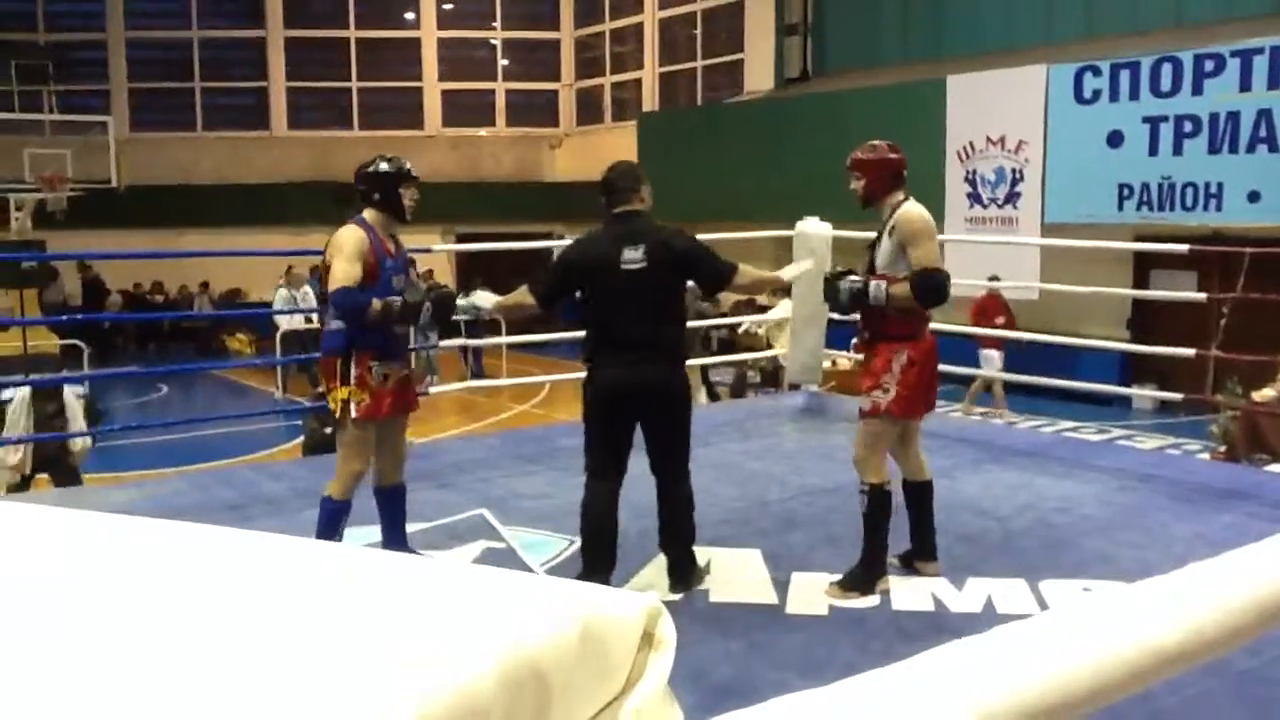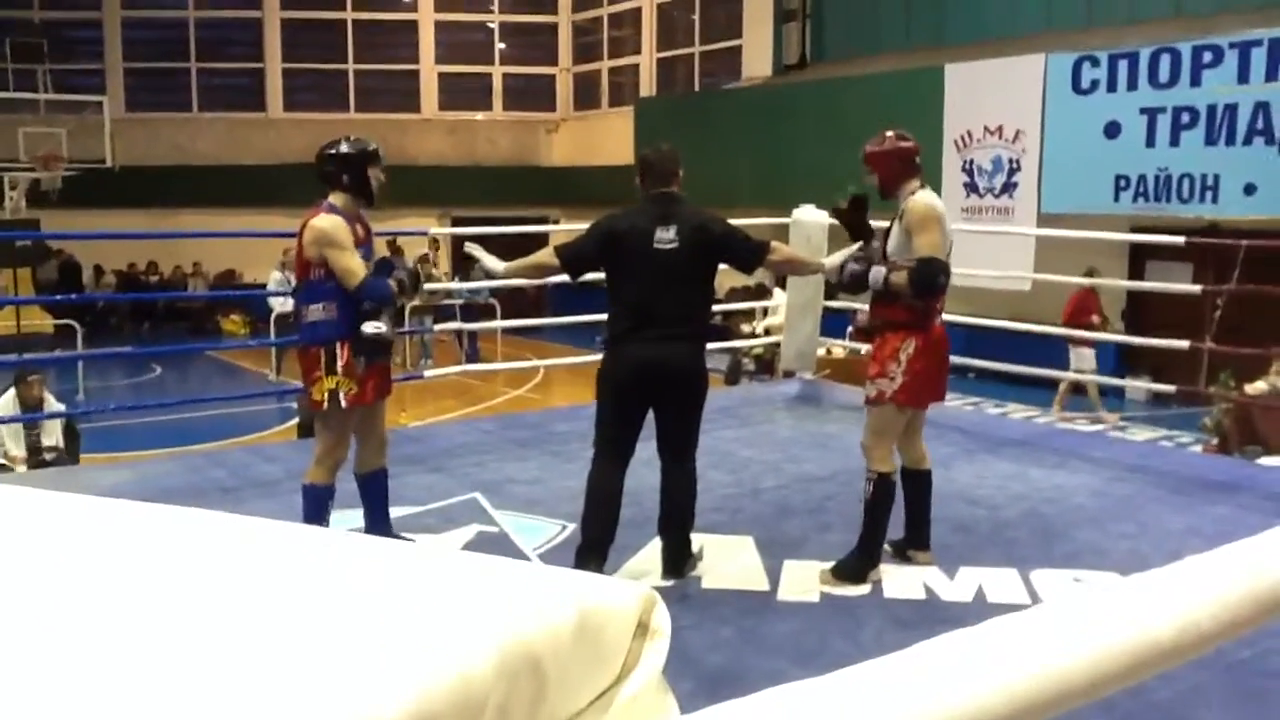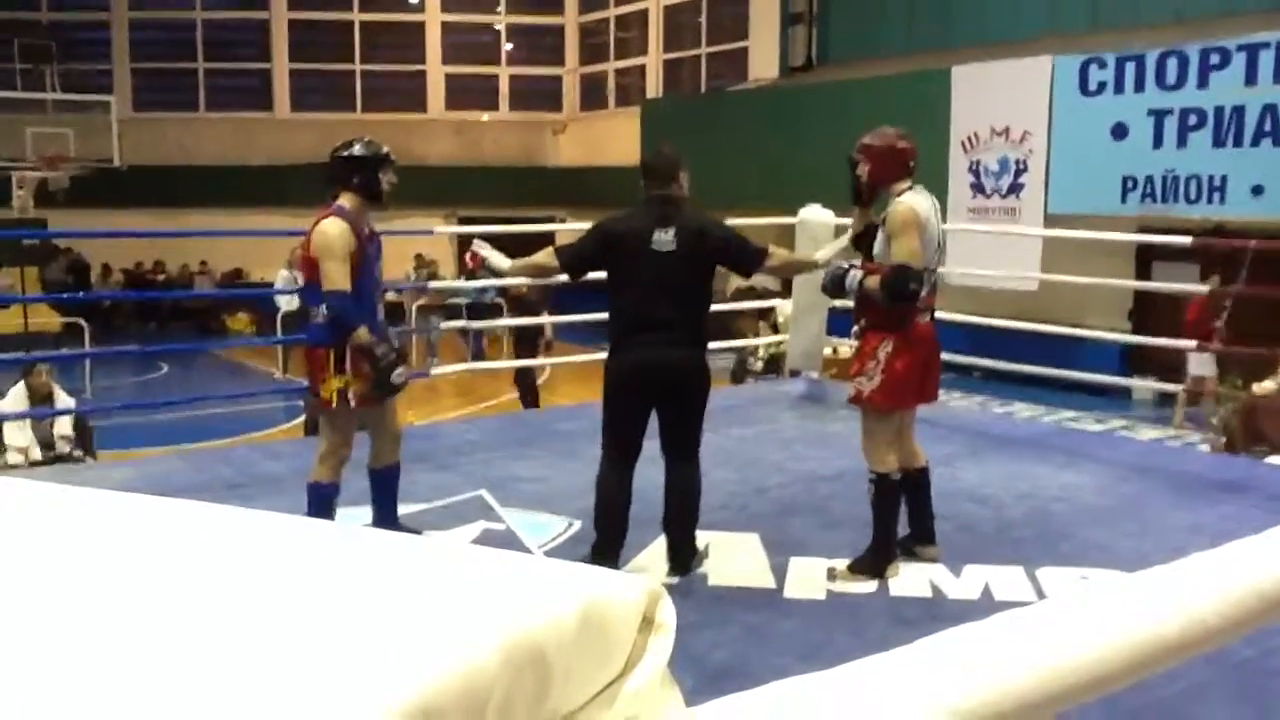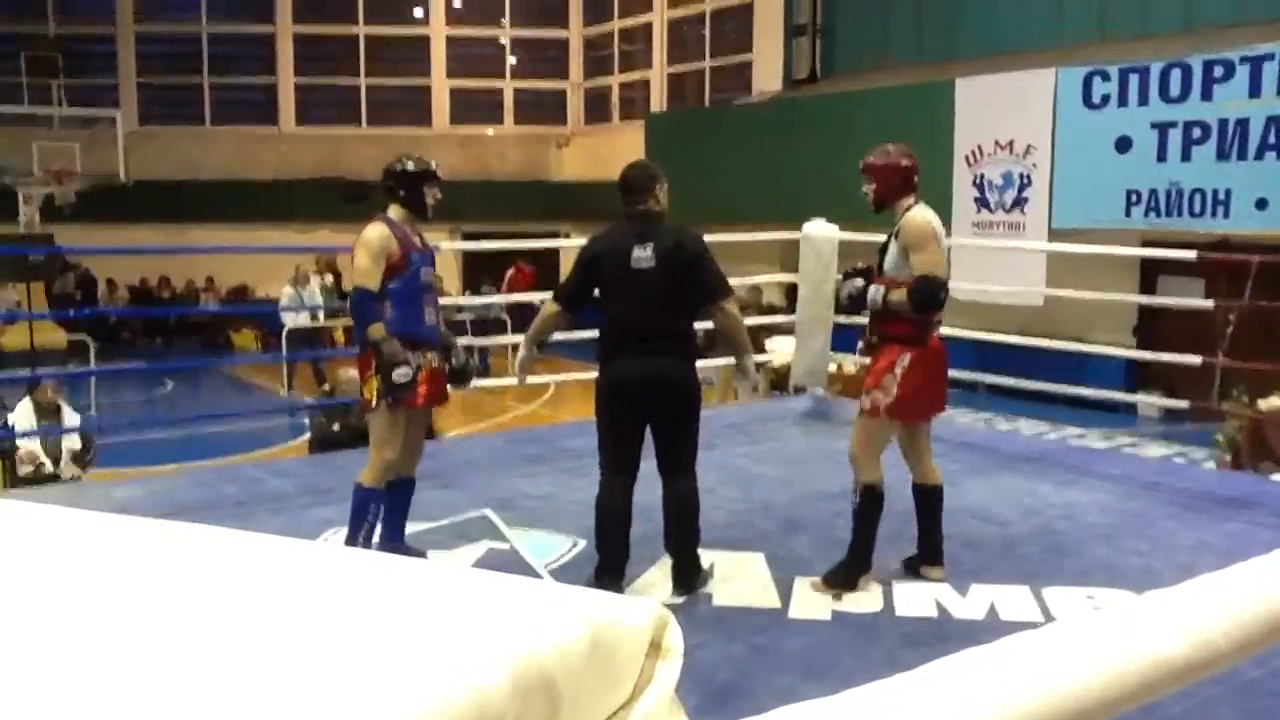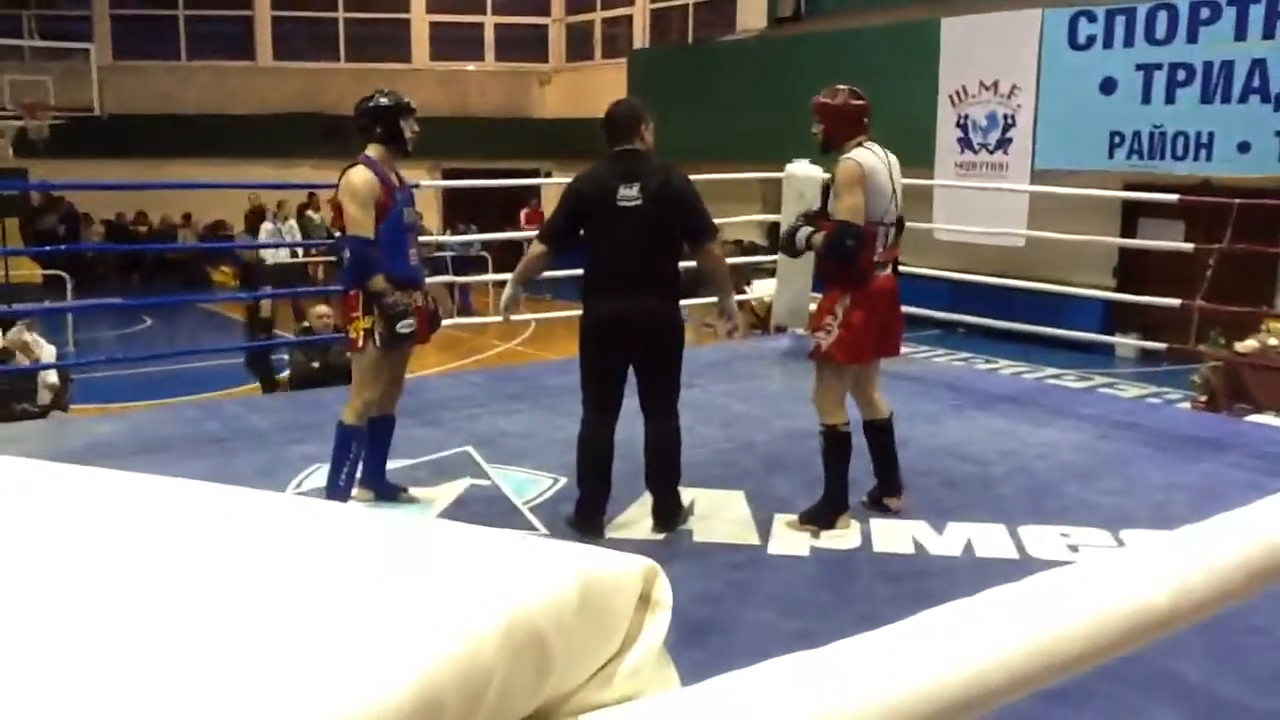
dt=1s
person 1, frame 1
left shoulder: (910, 217)
right shoulder: (895, 218)
left elbow: (933, 289)
left wrist: (868, 293)
right wrist: (856, 287)
left hip: (901, 351)
right hip: (897, 348)
left knee: (868, 456)
right knee: (906, 450)
left ankle: (871, 569)
right ankle: (923, 553)
person 1, frame 2
left shoulder: (920, 206)
right shoulder: (912, 208)
left elbow: (931, 279)
left wrist: (871, 275)
right wrist: (861, 236)
left hip: (908, 341)
right hip: (909, 338)
left knee: (877, 445)
right knee: (909, 441)
left ankle: (865, 558)
right ankle: (916, 541)
person 1, frame 3
left shoulder: (904, 210)
right shoulder: (919, 201)
left elbow: (901, 285)
right elbow: (865, 241)
left wrist: (849, 281)
right wrist: (860, 198)
left hip: (893, 338)
right hip: (912, 334)
left knee: (877, 446)
right knee: (902, 438)
left ankle: (881, 554)
right ankle: (922, 536)
person 1, frame 4
left shoulder: (916, 223)
right shoulder: (913, 221)
left elbow: (930, 296)
left wrist: (872, 296)
right wrist: (871, 283)
left hip: (906, 353)
right hip: (908, 349)
left knee: (863, 453)
right knee: (917, 452)
left ankle: (857, 565)
right ankle: (930, 557)
person 1, frame 5
left shoulder: (851, 165)
right shoulder: (886, 158)
left elbow: (844, 243)
left wrist: (803, 237)
right wrist: (825, 224)
left hip: (853, 292)
right hip: (880, 286)
left knee: (828, 397)
right knee: (866, 390)
left ankle: (834, 506)
right ankle: (889, 489)
person 2, frame 1
left shoulder: (584, 250)
right shoulder: (674, 242)
left elbow: (532, 299)
right elbow: (736, 279)
left wrist: (490, 304)
right wrist: (781, 278)
left hip: (607, 379)
right hip: (664, 378)
left knee: (602, 479)
right knee: (672, 476)
left ankle: (595, 578)
right ankle: (683, 570)
person 2, frame 2
left shoulder: (617, 225)
right shoulder: (706, 226)
left elbow: (555, 259)
right elbow: (772, 256)
left wrist: (503, 268)
right wrist: (823, 265)
left hip: (627, 359)
right hip: (685, 360)
left knee: (609, 458)
right knee: (679, 459)
left ankle: (590, 559)
right ankle: (677, 557)
person 2, frame 3
left shoulder: (617, 228)
right shoulder: (704, 229)
left elbow: (557, 260)
right elbow: (768, 261)
left wrist: (509, 266)
right wrist: (816, 261)
left hip: (629, 360)
right hip: (685, 361)
left knee: (618, 460)
right knee: (682, 459)
left ankle: (605, 557)
right ankle: (682, 554)
person 2, frame 4
left shoulder: (602, 245)
right shoulder: (684, 241)
left elbow: (559, 306)
right elbow: (722, 307)
left wrist: (528, 346)
right wrist: (745, 355)
left hip: (619, 374)
right hip: (674, 373)
left knee: (616, 477)
right knee: (679, 475)
left ankle: (609, 575)
right ankle: (686, 572)
person 2, frame 5
left shoulder: (587, 183)
right shoulder: (670, 180)
left elbow: (544, 246)
right elbow: (706, 248)
left wrist: (514, 285)
right wrist: (726, 296)
left hip: (603, 313)
right hip: (658, 312)
left knee: (598, 416)
right knee: (661, 414)
left ankle: (589, 513)
right ankle: (666, 510)
person 3, frame 1
left shoulder: (394, 243)
right shoulder: (352, 238)
right elbow: (344, 302)
left wrist: (425, 303)
right wrist: (399, 307)
left hip: (391, 365)
right hip: (356, 368)
left knee: (392, 461)
right knee: (352, 468)
left ankle: (396, 548)
person 3, frame 2
left shoulder: (359, 223)
right shoulder: (326, 225)
left elbow: (374, 284)
right elbow: (364, 290)
left wrist: (380, 321)
right wrist: (402, 283)
left hip: (363, 348)
right hip: (332, 353)
left knee: (374, 442)
right knee: (331, 452)
left ankle: (379, 532)
person 3, frame 3
left shoulder: (363, 226)
right shoulder: (333, 230)
right elbow: (339, 305)
left wrist: (383, 347)
right wrist: (377, 354)
left hip: (366, 350)
right hip: (340, 355)
left knee: (388, 437)
right knee: (336, 450)
left ankle: (386, 525)
person 3, frame 4
left shoulder: (419, 240)
right shoulder: (378, 235)
right elbow: (363, 303)
left wrist: (448, 348)
right wrist: (388, 352)
left hip: (422, 359)
right hip: (391, 361)
left knee: (410, 455)
right knee: (384, 457)
left ankle: (392, 541)
right ankle: (356, 550)
person 3, frame 5
left shoulder: (396, 177)
right shoulder: (361, 178)
right elbow: (361, 252)
left wrist: (423, 295)
right wrist: (388, 302)
left hip: (402, 298)
right hip: (374, 303)
left knee: (389, 394)
right knee: (365, 398)
left ankle: (373, 479)
right ankle: (337, 492)
